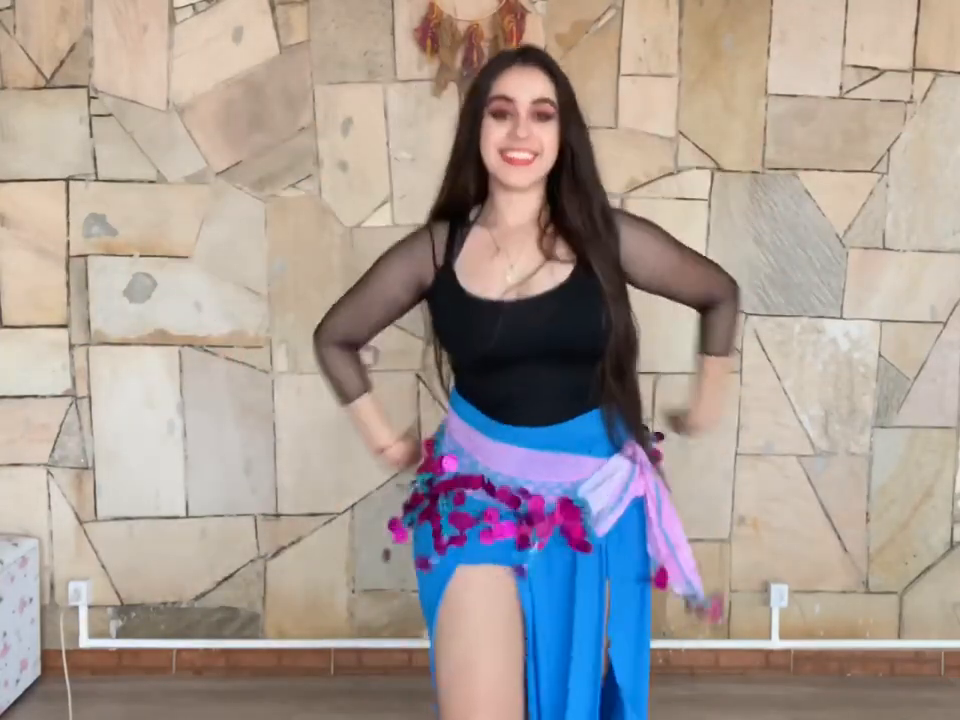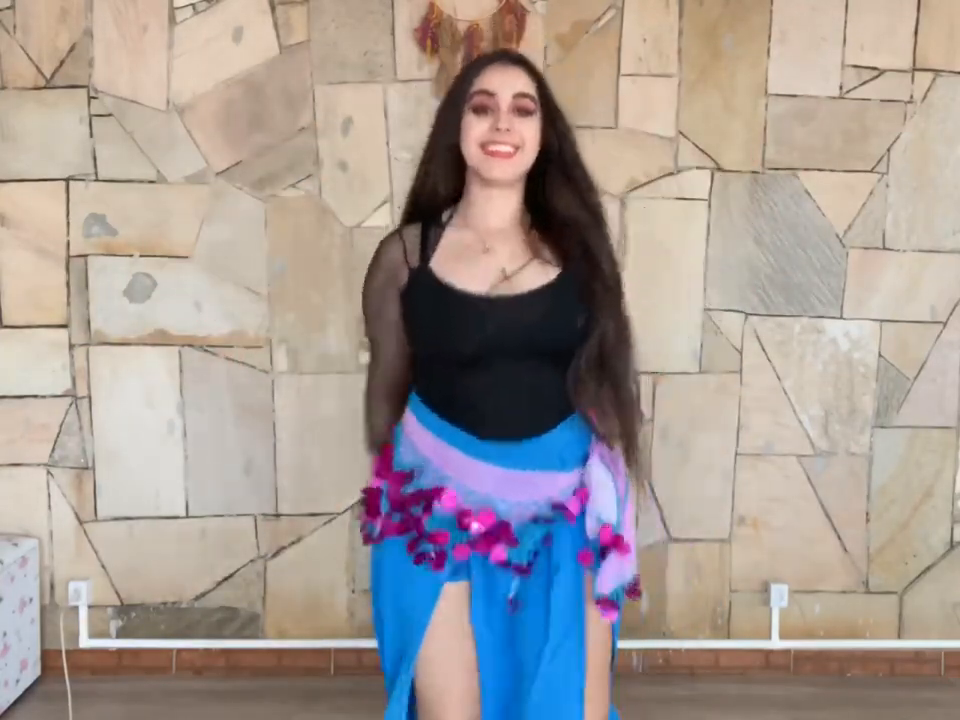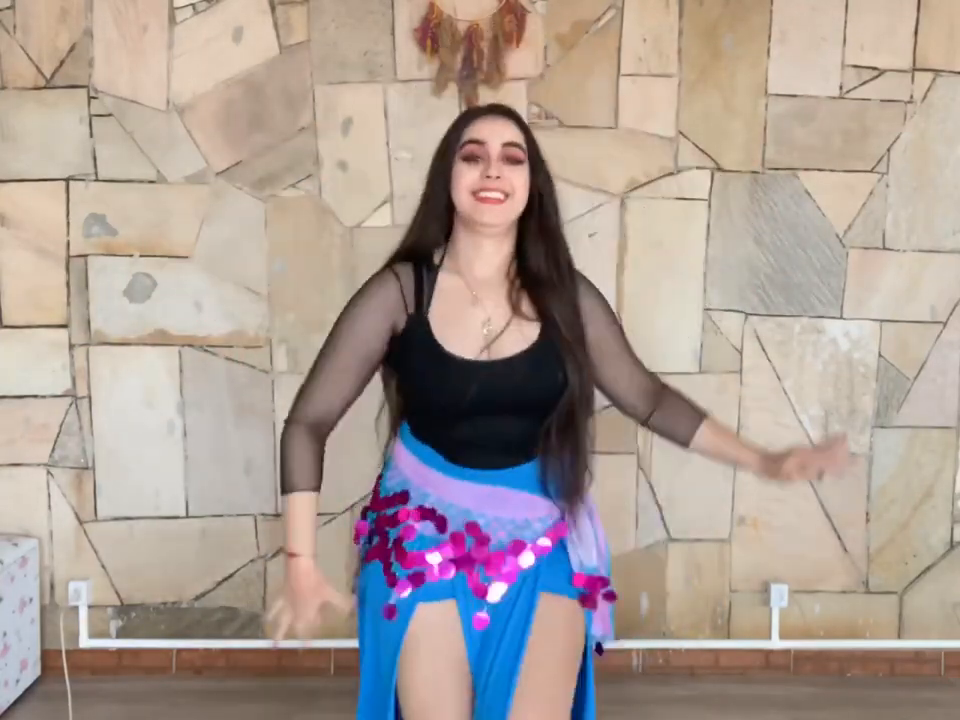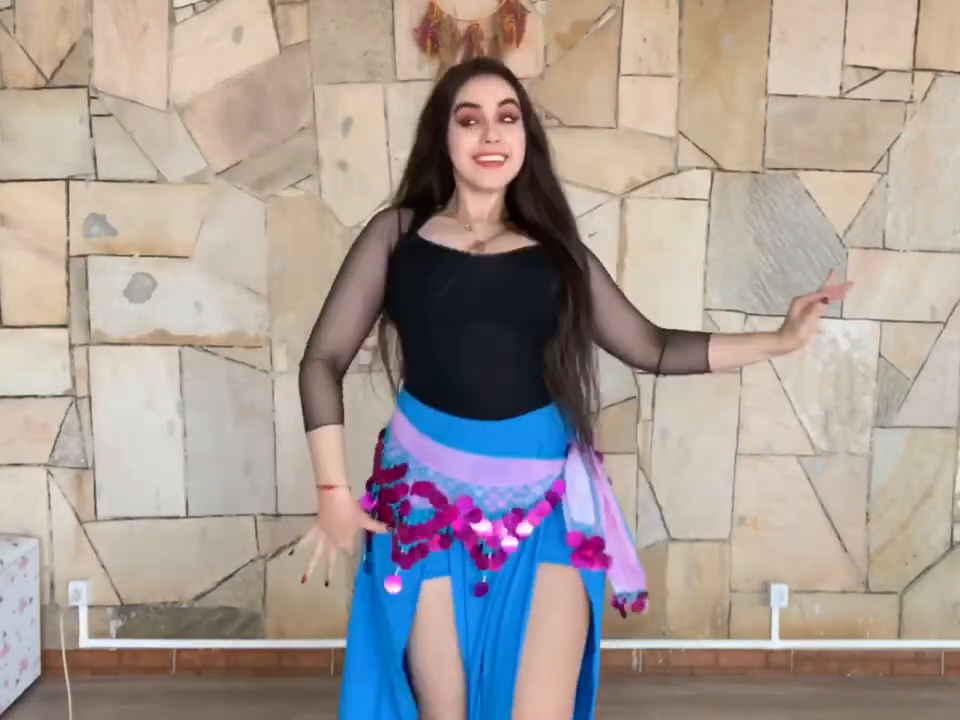
dt=0.3s
person 1, frame 1
left shoulder: (608, 238)
right shoulder: (434, 250)
left elbow: (719, 292)
right elbow: (334, 337)
left wrist: (709, 389)
right wrist: (379, 433)
left hip: (595, 501)
right hip: (479, 501)
person 1, frame 2
left shoulder: (578, 244)
right shoulder: (405, 255)
right elbow: (387, 384)
right wrist: (387, 473)
left hip: (559, 510)
right hip: (439, 509)
person 1, frame 3
left shoulder: (564, 295)
right shoulder: (400, 292)
left elbow: (649, 398)
right elbow: (309, 420)
left wrist: (762, 462)
right wrist: (300, 558)
left hip: (541, 538)
right hip: (426, 535)
person 1, frame 4
left shoulder: (554, 245)
right shoulder: (399, 233)
left elbow: (651, 349)
right elbow: (322, 361)
left wrist: (778, 341)
right wrist: (333, 490)
left hip: (546, 503)
right hip: (429, 501)
